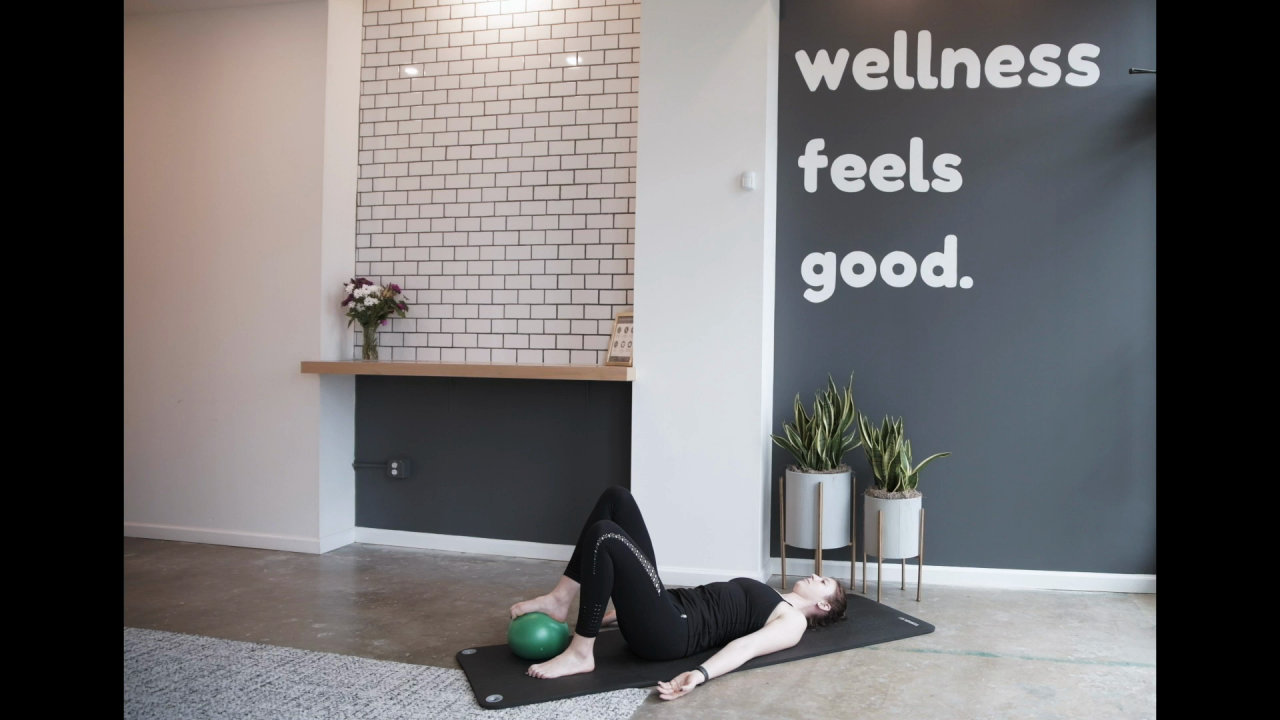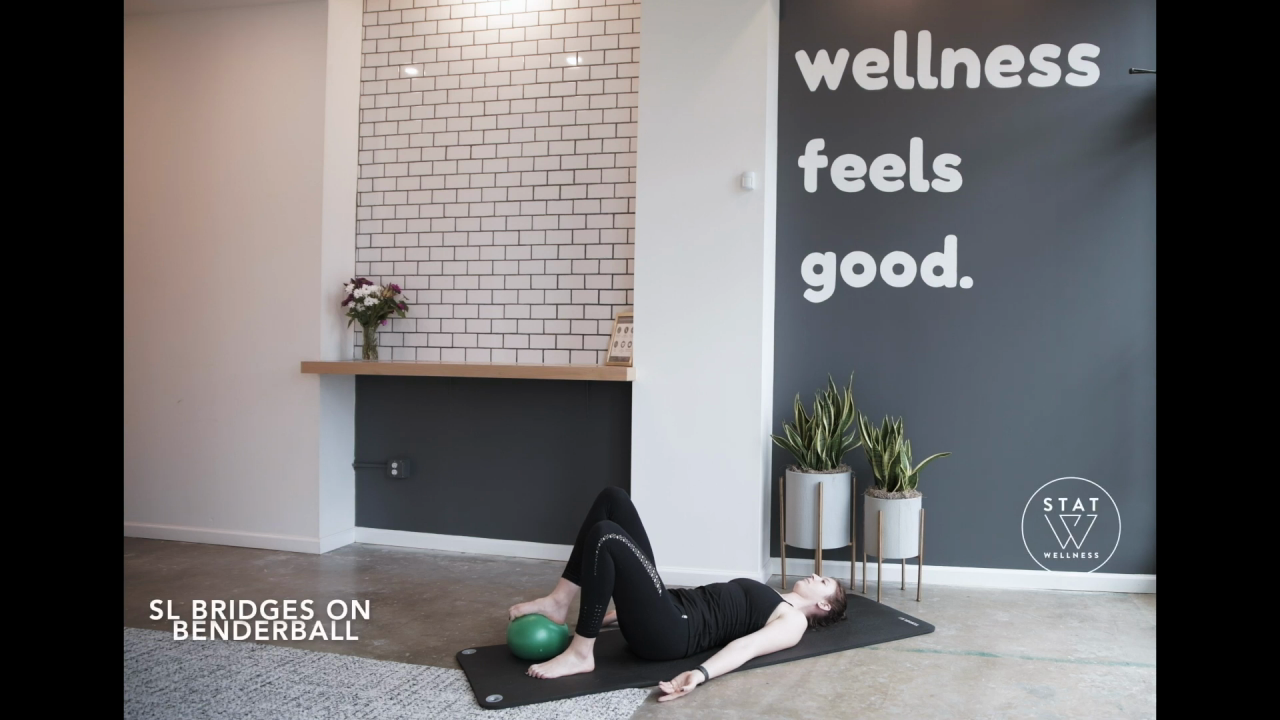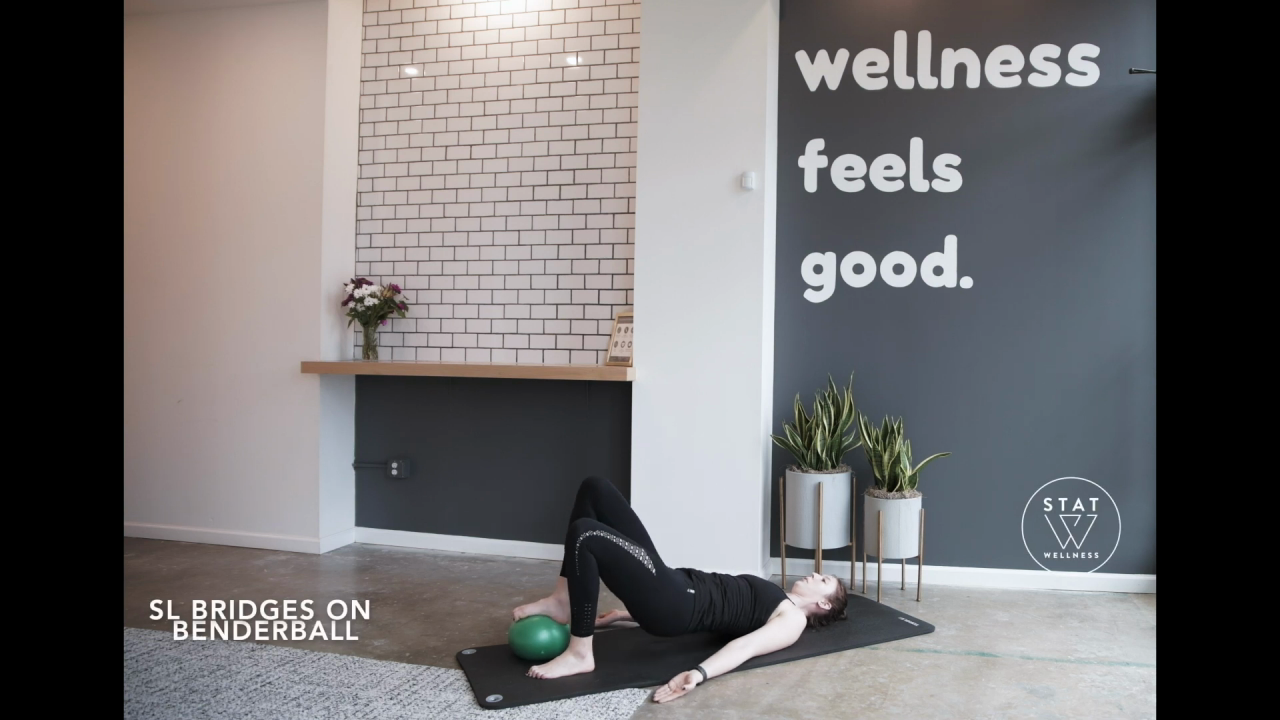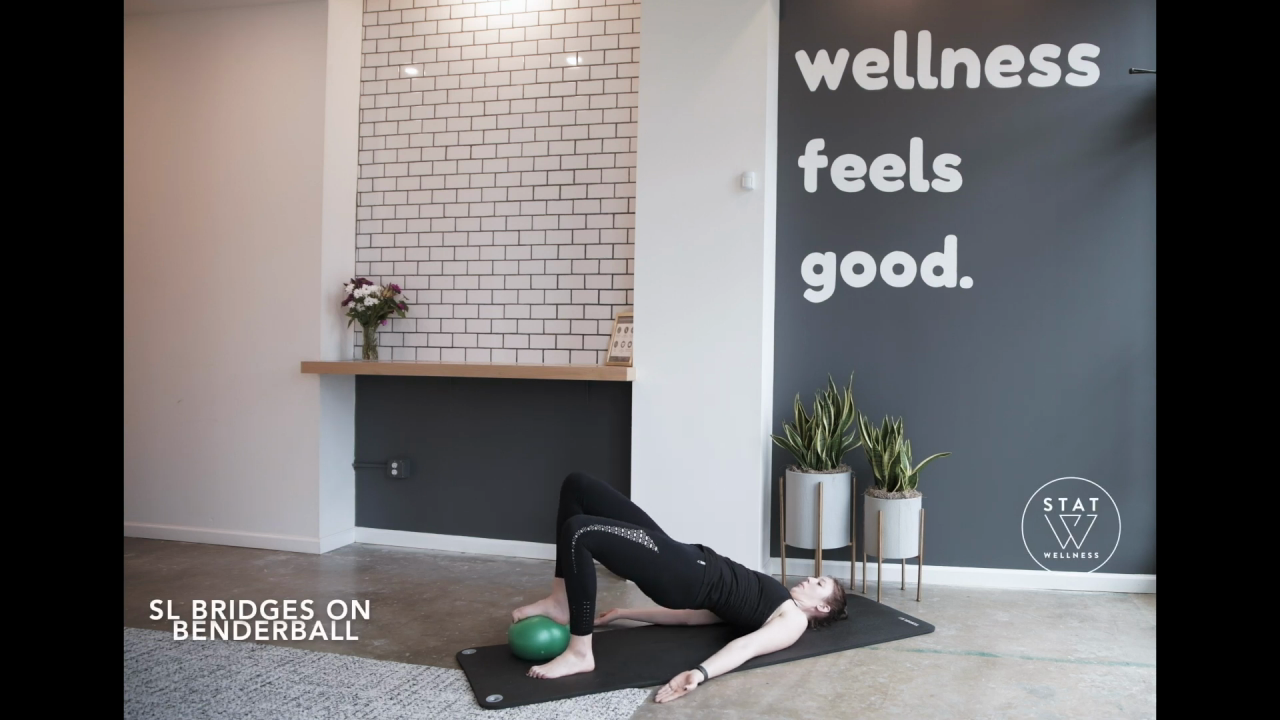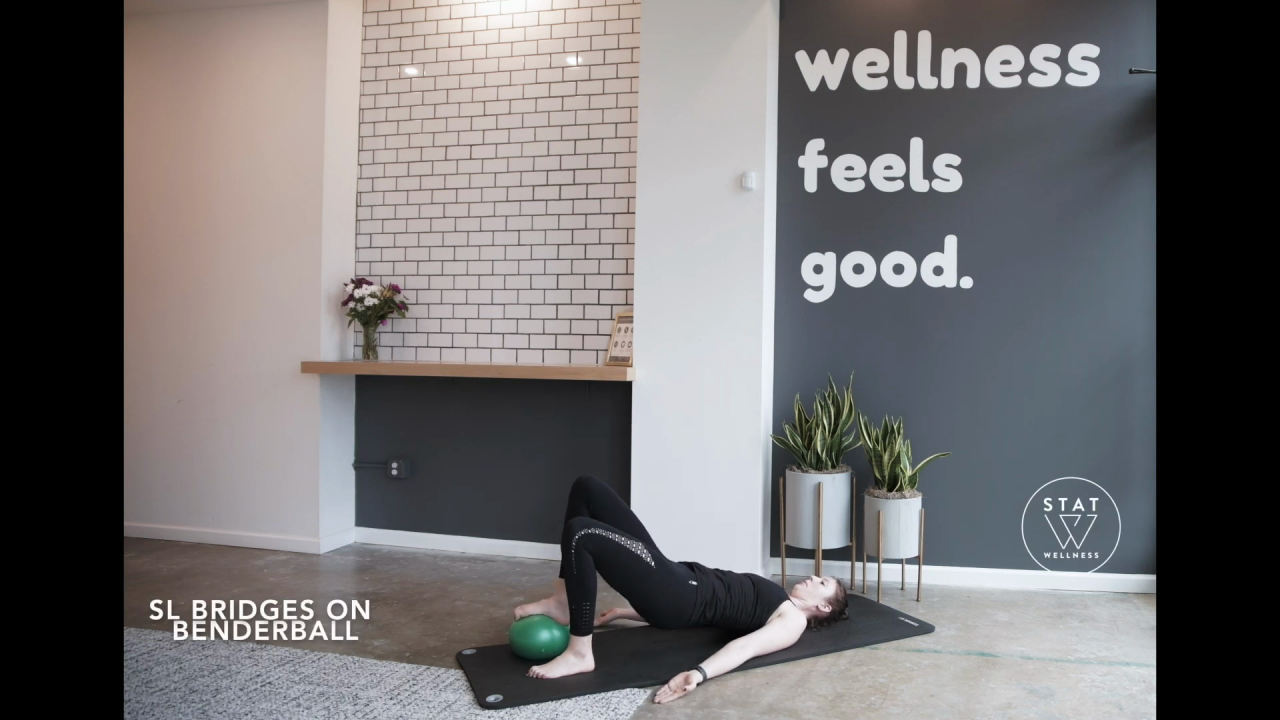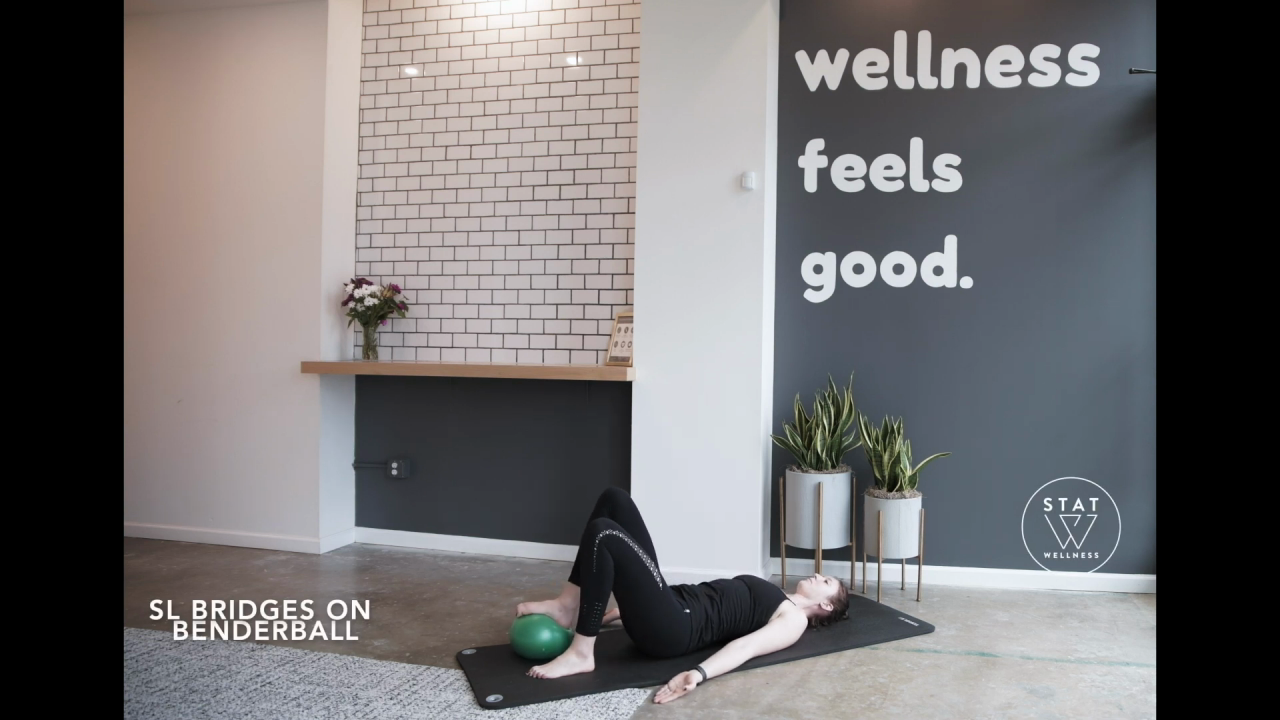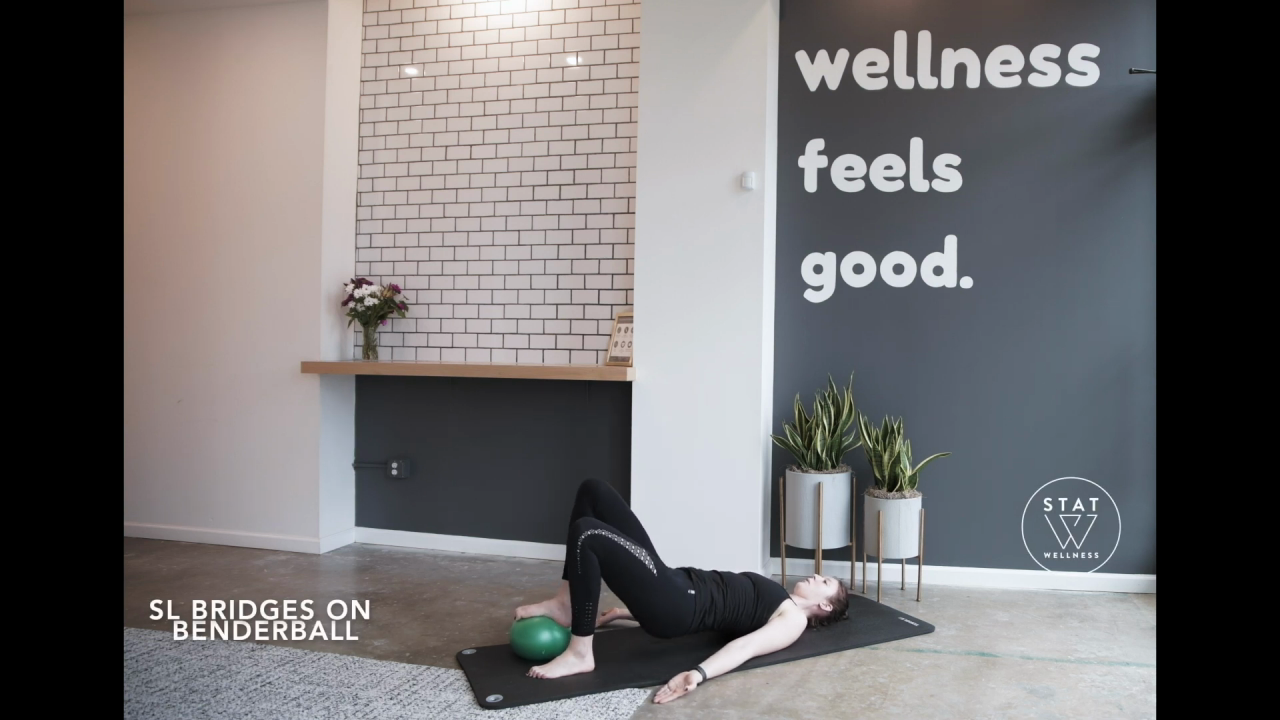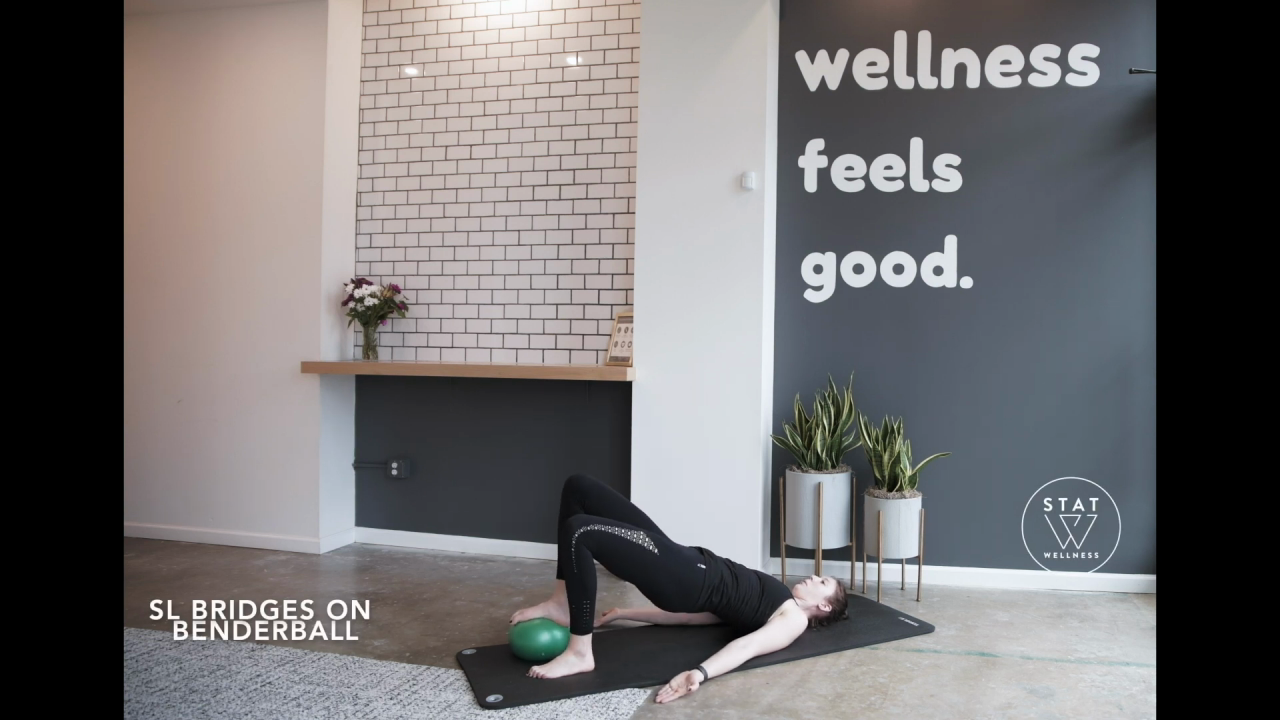
dt=0.7s
person 1, frame 1
left shoulder: (793, 621)
right shoulder: (768, 601)
left elbow: (746, 647)
left wrist: (698, 675)
right wrist: (619, 610)
left hip: (667, 632)
right hip: (666, 612)
left knee: (603, 535)
right knee: (616, 498)
left ankle: (579, 655)
right ankle: (558, 600)
person 1, frame 2
left shoulder: (793, 621)
right shoulder: (767, 602)
left elbow: (746, 647)
left wrist: (699, 674)
right wrist: (618, 611)
left hip: (668, 632)
right hip: (667, 609)
left knee: (604, 535)
right knee: (612, 499)
left ankle: (580, 655)
right ankle: (558, 602)
person 1, frame 3
left shoulder: (793, 620)
right shoulder: (769, 602)
left elbow: (746, 646)
left wrist: (697, 674)
right wrist: (625, 612)
left hip: (674, 603)
right hip: (671, 590)
left knee: (584, 534)
right knee: (594, 489)
left ankle: (579, 655)
right ankle: (562, 602)
person 1, frame 4
left shoulder: (793, 620)
right shoulder: (771, 603)
left elbow: (747, 647)
left wrist: (699, 674)
right wrist: (621, 614)
left hip: (685, 574)
right hip: (678, 562)
left knee: (578, 532)
right knee: (577, 485)
left ankle: (580, 654)
right ankle: (561, 602)
person 1, frame 5
left shoulder: (793, 621)
right shoulder: (771, 603)
left elbow: (747, 647)
left wrist: (697, 674)
right wrist: (622, 611)
left hip: (676, 596)
right hip: (674, 580)
left knee: (580, 533)
right knee: (587, 488)
left ankle: (579, 654)
right ankle: (562, 603)
person 1, frame 6
left shoulder: (793, 619)
right shoulder: (772, 602)
left elbow: (746, 647)
left wrist: (697, 674)
right wrist: (622, 609)
left hip: (671, 628)
right hip: (672, 602)
left knee: (602, 533)
right knee: (615, 499)
left ankle: (580, 655)
right ankle: (568, 606)
person 1, frame 7
left shoulder: (794, 619)
right shoulder: (772, 603)
left elbow: (746, 646)
left wrist: (697, 674)
right wrist: (620, 612)
left hip: (675, 604)
right hip: (672, 590)
left knee: (585, 534)
right knee: (593, 492)
left ankle: (579, 655)
right ankle: (565, 604)
person 1, frame 8
left shoulder: (794, 618)
right shoulder: (771, 603)
left elbow: (747, 646)
left wrist: (699, 674)
right wrist: (618, 614)
left hip: (687, 577)
right hip: (679, 562)
left knee: (579, 531)
right knee: (578, 487)
left ankle: (579, 654)
right ankle: (563, 603)
